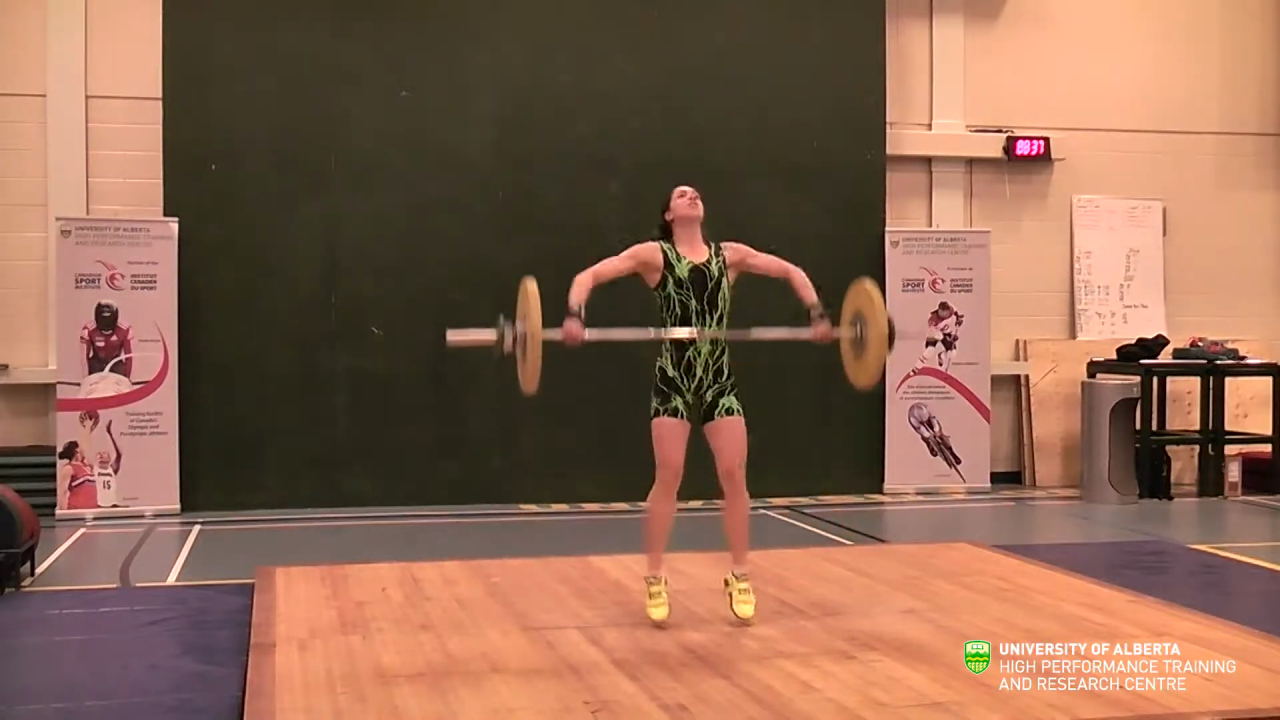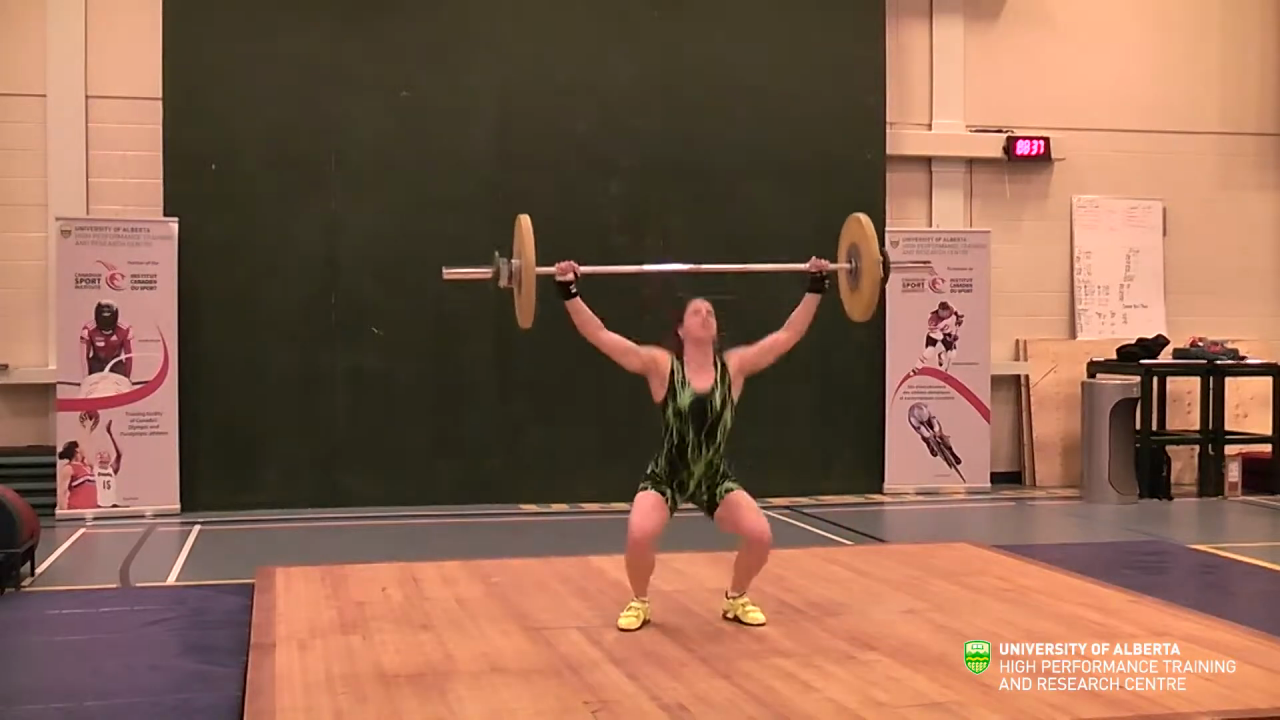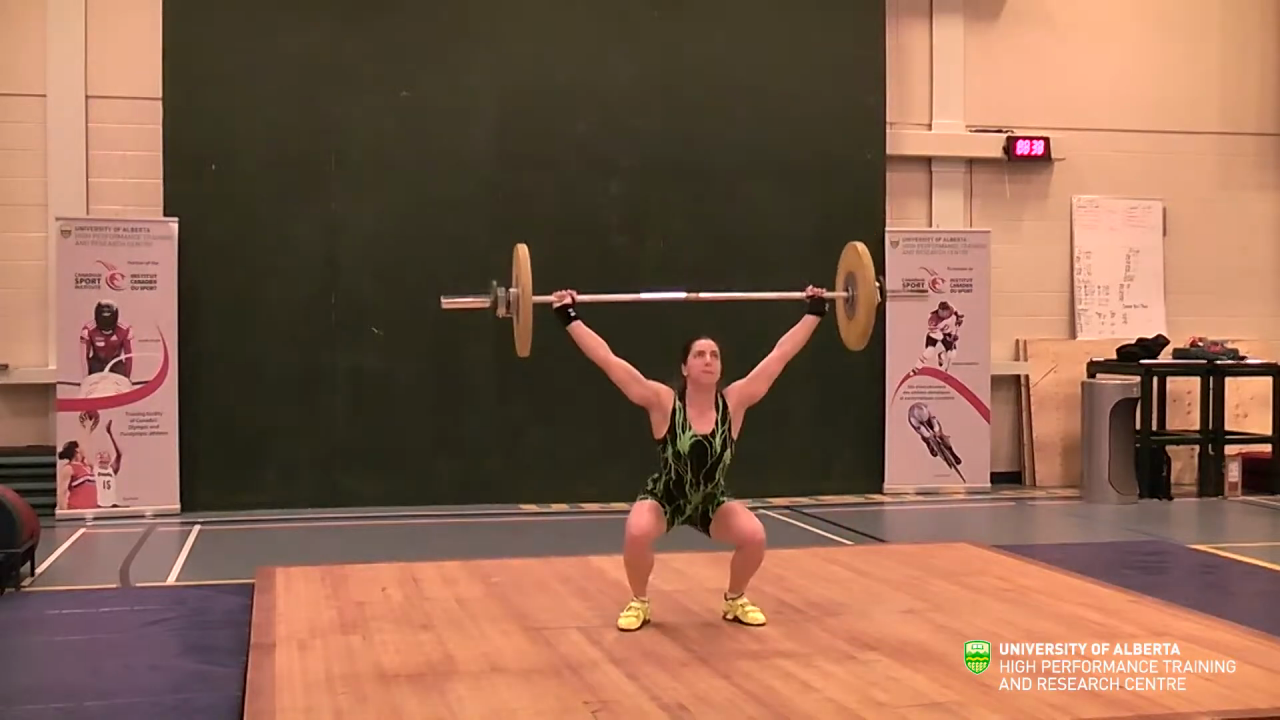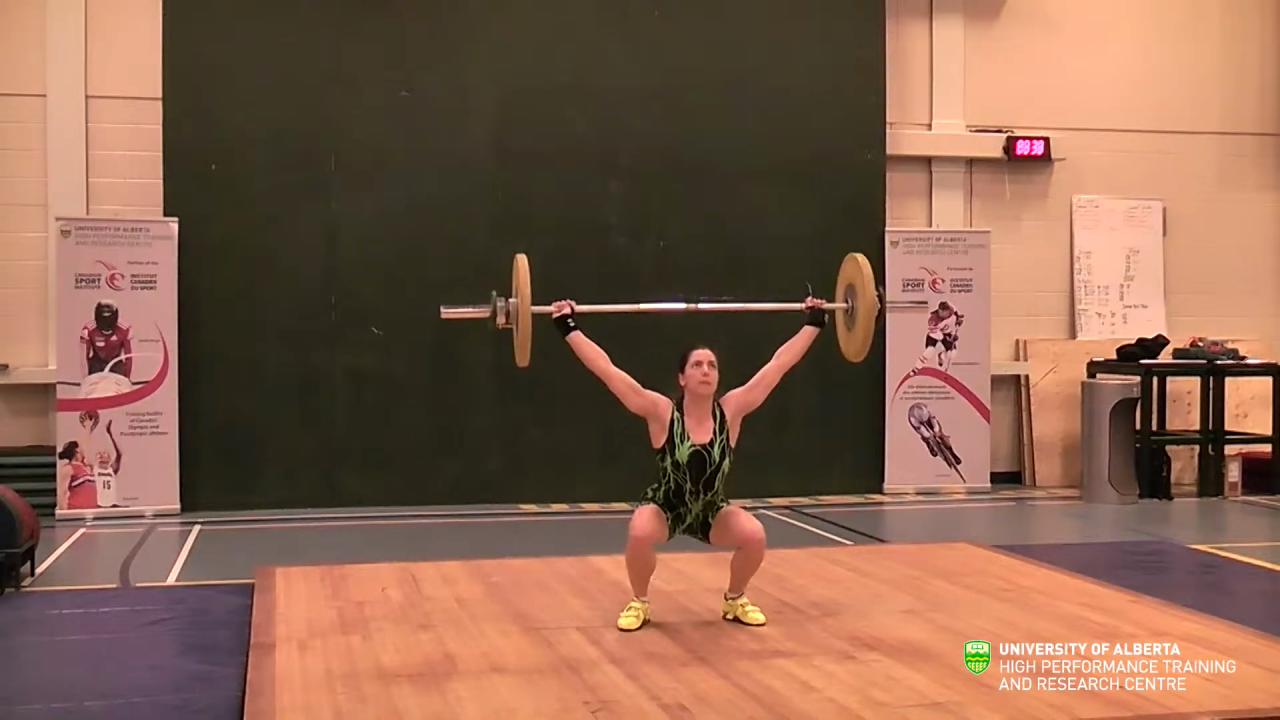
dt=0.3s
person 1, frame 1
left shoulder: (729, 253)
right shoulder: (654, 254)
left elbow: (792, 272)
right elbow: (587, 277)
left wrist: (816, 312)
right wrist: (575, 315)
left hip: (719, 381)
right hip: (673, 380)
left knee: (734, 476)
right knee: (668, 476)
left ankle: (739, 577)
right ankle: (654, 579)
person 1, frame 2
left shoulder: (732, 366)
right shoulder: (662, 367)
left elbow: (787, 337)
right elbow: (599, 336)
left wrist: (814, 289)
right wrist: (570, 291)
left hip: (716, 480)
right hip: (665, 479)
left knee: (760, 536)
right knee: (639, 536)
left ankle: (736, 599)
right ankle: (639, 602)
person 1, frame 3
left shoulder: (734, 402)
right shoulder: (663, 403)
left elbow: (781, 353)
right elbow: (607, 358)
left wrist: (814, 312)
right wrist: (569, 316)
left hip: (712, 501)
right hip: (664, 498)
left knee: (754, 537)
right knee: (637, 534)
left ankle: (735, 599)
right ankle: (639, 602)
person 1, frame 4
left shoulder: (731, 411)
right shoulder: (661, 413)
left elbow: (779, 363)
right elbow: (606, 368)
left wrist: (813, 323)
right wrist: (569, 327)
left hip: (711, 511)
right hip: (664, 507)
left knee: (754, 536)
right knee: (639, 534)
left ankle: (735, 599)
right ankle: (639, 602)
